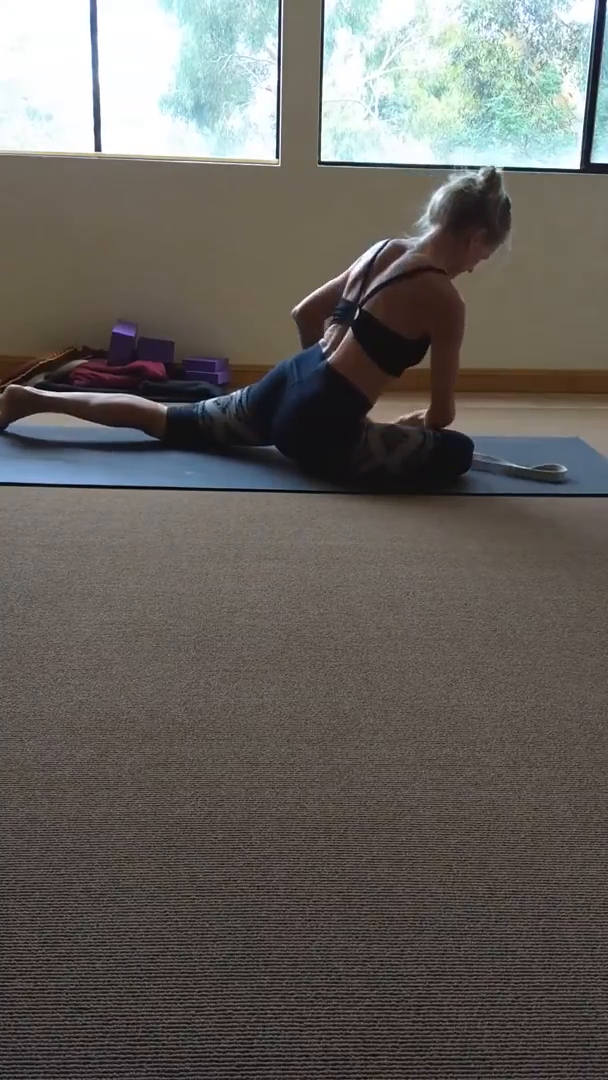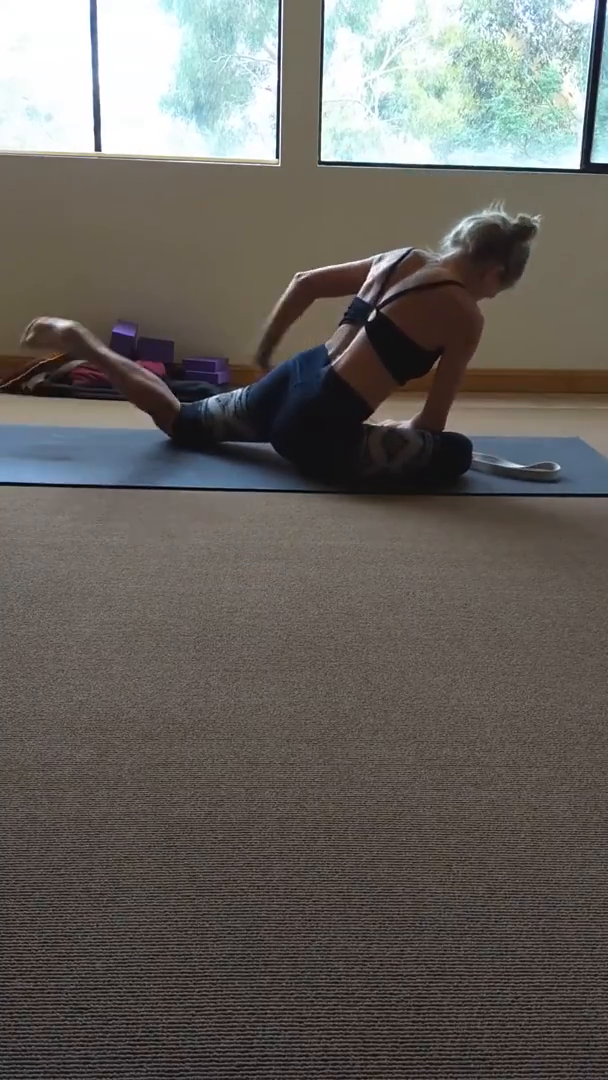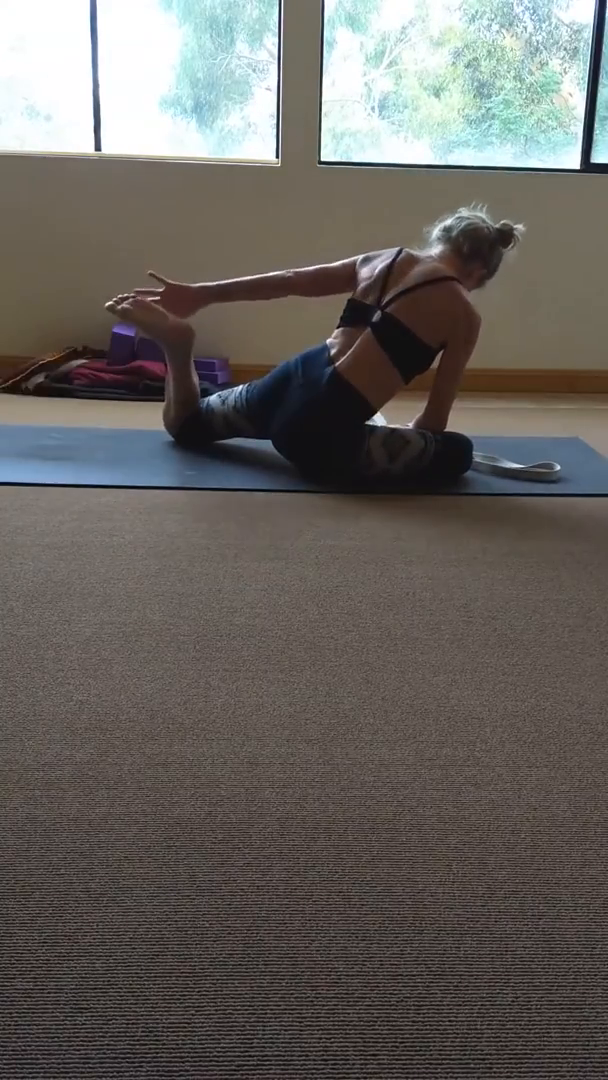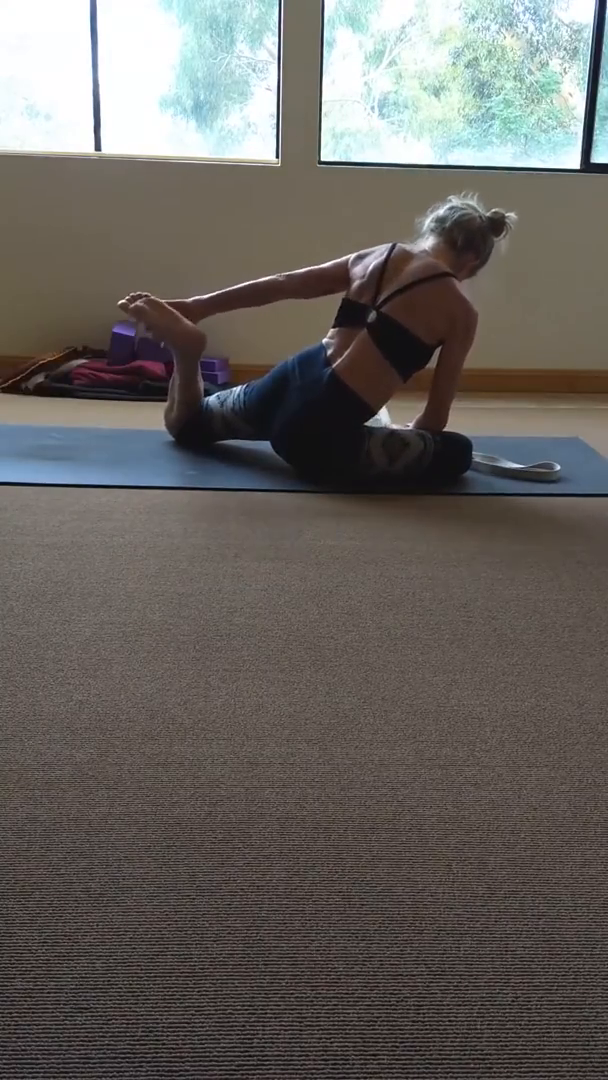
dt=0.5s
person 1, frame 1
left shoulder: (382, 250)
right shoulder: (443, 299)
left elbow: (304, 314)
right elbow: (441, 417)
right wrist: (413, 419)
left hip: (285, 384)
right hip: (316, 428)
left knee: (166, 418)
person 1, frame 2
left shoulder: (398, 260)
right shoulder: (466, 318)
left elbow: (305, 283)
right elbow: (432, 423)
left wrist: (264, 352)
right wrist: (399, 433)
left hip: (290, 386)
right hip: (318, 434)
left knee: (181, 420)
left ankle: (84, 341)
person 1, frame 3
left shoulder: (381, 260)
right shoulder: (463, 316)
left elbow: (291, 281)
right elbow: (434, 422)
left wrist: (201, 294)
right wrist: (405, 434)
left hip: (290, 383)
right hip: (321, 433)
left knee: (185, 425)
left ankle: (175, 342)
person 1, frame 4
left shoulder: (372, 257)
right shoulder: (461, 313)
left elbow: (281, 284)
right elbow: (435, 420)
left wrist: (197, 310)
right wrist: (405, 438)
left hip: (289, 383)
right hip: (320, 436)
left knee: (185, 425)
right knee: (457, 453)
left ankle: (183, 348)
